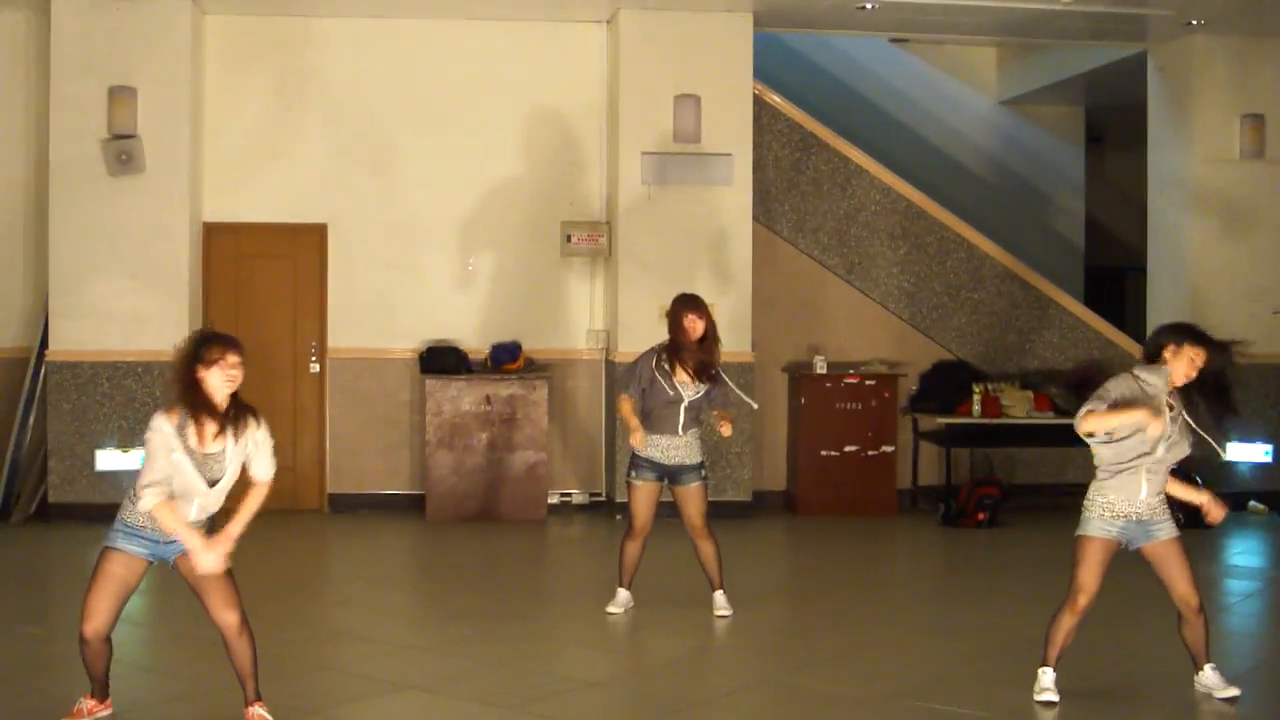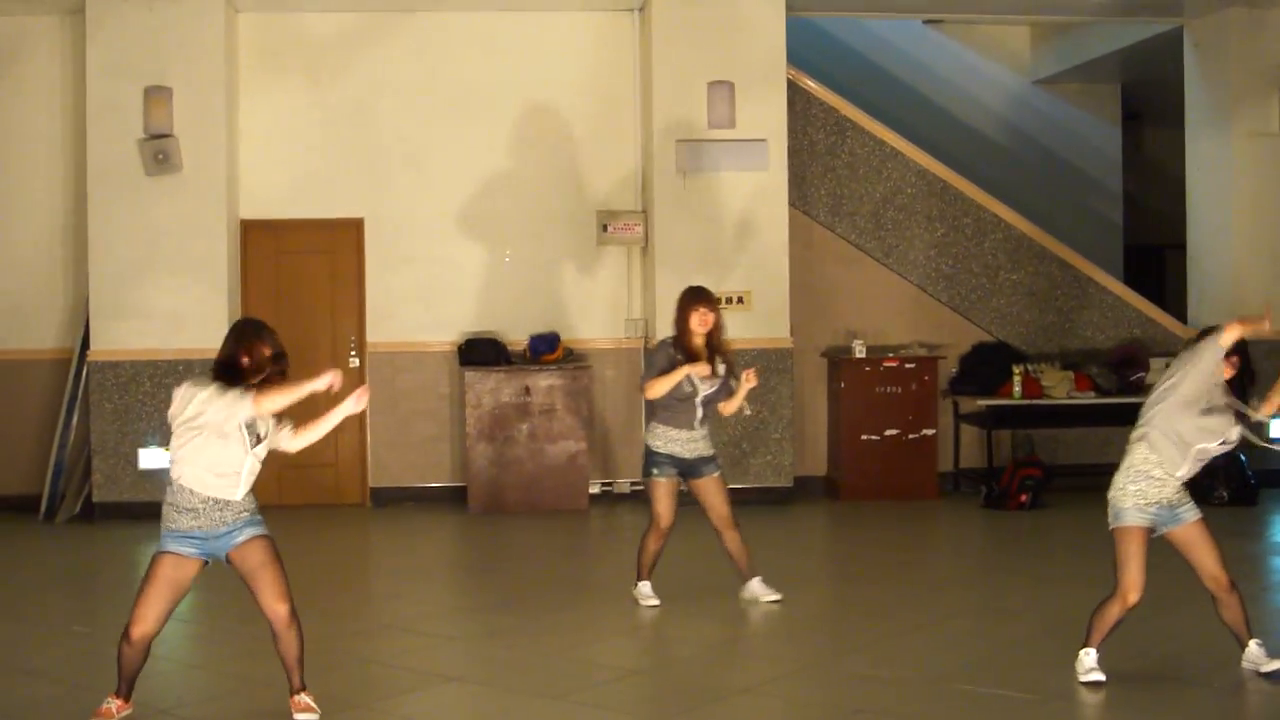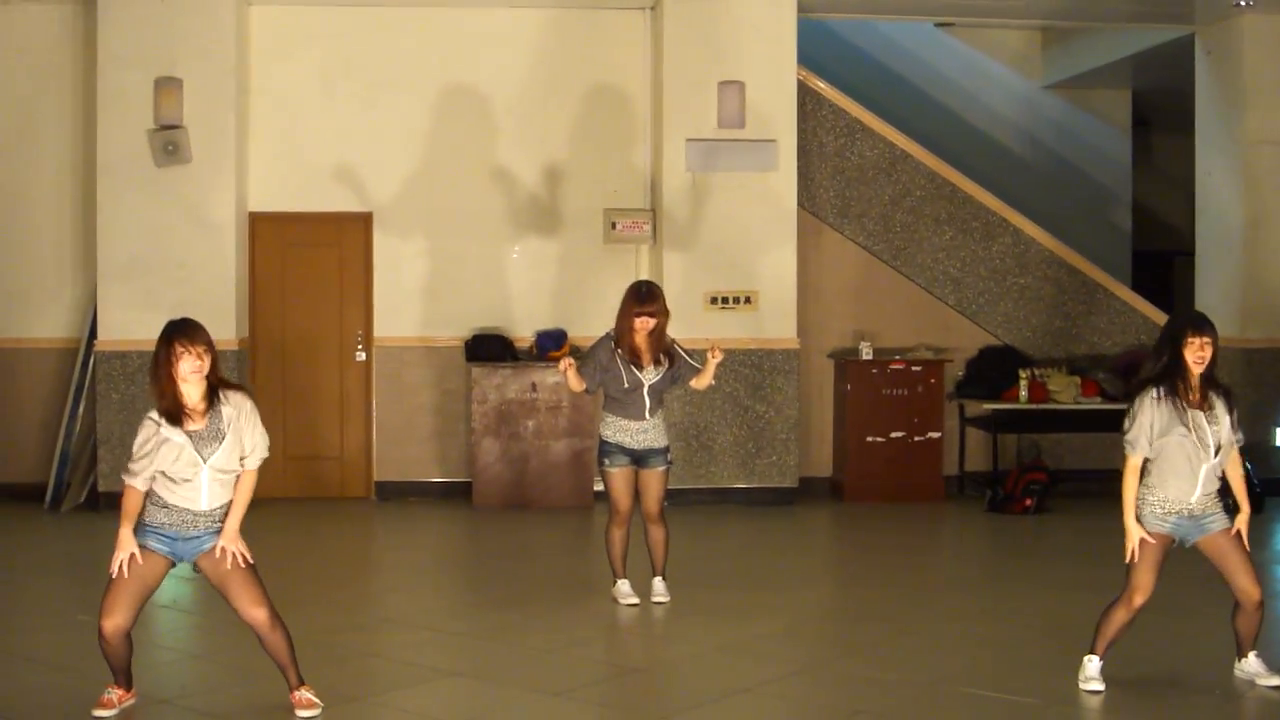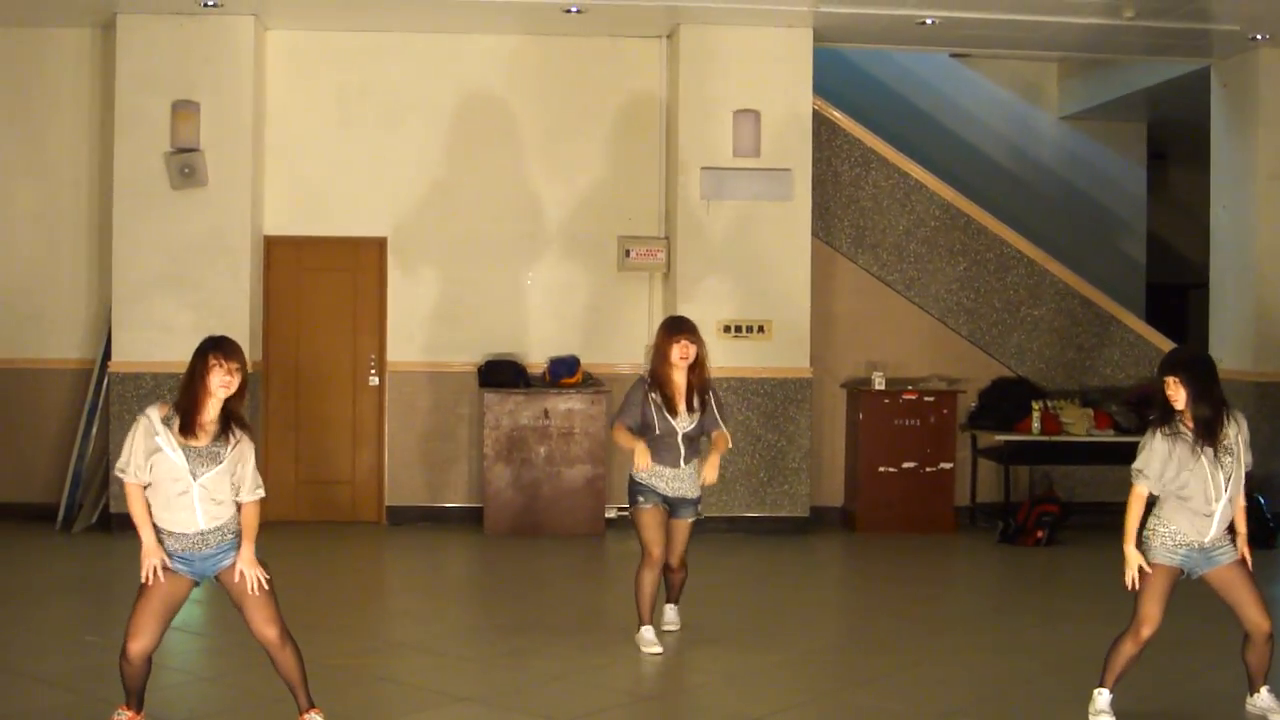
dt=1s
person 1, frame 1
left shoulder: (247, 424)
right shoulder: (166, 427)
left elbow: (263, 479)
right elbow: (153, 498)
left wrist: (230, 533)
right wrist: (197, 547)
left hip: (194, 527)
right hip: (139, 527)
left knee: (231, 617)
right knee: (92, 629)
person 1, frame 2
left shoulder: (252, 410)
right shoulder: (196, 394)
left elbow: (293, 441)
right elbow: (252, 404)
left wrist: (345, 408)
right wrist: (314, 383)
left hip: (242, 521)
right hip: (188, 526)
left knee: (281, 610)
right knee: (140, 630)
person 1, frame 3
left shoulder: (237, 404)
right shoulder: (157, 423)
left elbow: (250, 466)
right elbow: (137, 481)
left wrist: (232, 526)
right wrist: (125, 531)
left hip: (214, 530)
right hip: (157, 531)
left knee: (260, 614)
right knee: (111, 624)
left ankle: (297, 687)
right ankle: (123, 688)
person 1, frame 4
left shoulder: (237, 438)
right shoulder: (157, 422)
left elbow: (249, 498)
right elbow: (132, 480)
left wrist: (248, 550)
right wrist: (149, 542)
left hip: (228, 547)
right hip: (172, 552)
left knee: (273, 633)
right knee: (135, 646)
person 2, frame 1
left shoulder: (1179, 415)
right shoulder: (1129, 386)
right elbow: (1084, 424)
left wrist: (1201, 498)
right wrist: (1141, 413)
left hip: (1152, 516)
right hip: (1106, 510)
left knee: (1190, 601)
right knee: (1080, 599)
left ankle: (1205, 672)
right ankle: (1046, 674)
person 2, frame 2
left shoulder: (1221, 406)
right shoulder: (1189, 371)
right elbow: (1231, 332)
left hip: (1174, 497)
right hip: (1133, 494)
left knee: (1221, 581)
right knee: (1129, 593)
right ankle: (1087, 656)
person 2, frame 3
left shoulder: (1218, 398)
right shoulder: (1155, 400)
left elbow: (1231, 456)
right elbow: (1134, 461)
left wrist: (1245, 510)
right wrist: (1129, 520)
left hip: (1208, 510)
right hip: (1159, 510)
right knee: (1136, 596)
left ankle: (1247, 660)
right ankle: (1092, 662)
person 2, frame 4
left shoulder: (1234, 424)
right shoulder: (1163, 434)
left elbow: (1236, 483)
right elbow: (1140, 491)
left wrist: (1242, 533)
right wrist: (1129, 546)
left hip: (1217, 544)
right hip: (1168, 541)
right knee: (1143, 629)
person 3, frame 1
left shoulder: (710, 366)
right shoulder: (654, 359)
left elbow: (718, 409)
right elbow: (624, 396)
left wrist: (724, 423)
right wrist: (634, 426)
left hip: (689, 457)
right hip: (648, 455)
left knee: (699, 529)
right knee: (638, 528)
left ankle: (719, 594)
right ankle: (623, 593)
person 3, frame 2
left shoulder: (719, 358)
right shoulder: (665, 351)
left elbow: (725, 408)
right elbow: (649, 391)
left wrist: (743, 389)
right wrist: (685, 370)
left hip: (700, 449)
right hip: (663, 448)
left knee: (725, 520)
right knee: (662, 524)
left ankle: (752, 582)
right ankle: (642, 584)
person 3, frame 3
left shoulder: (667, 349)
right shoulder: (608, 347)
left elbow: (700, 382)
right elbow: (580, 385)
left wrist: (711, 363)
right wrist: (569, 370)
left hip: (654, 440)
right hip: (616, 440)
left knee: (654, 513)
right knee: (621, 513)
left ankle: (659, 580)
right ankle: (620, 582)
person 3, frame 4
left shoulder: (703, 390)
right shoulder: (645, 388)
left elbow: (720, 434)
right elbow: (618, 428)
left wrist: (715, 456)
right wrist: (637, 443)
left hip: (687, 486)
right hip: (649, 484)
left knee: (675, 561)
right knee: (653, 554)
left ankle: (671, 603)
right ankle: (645, 628)
